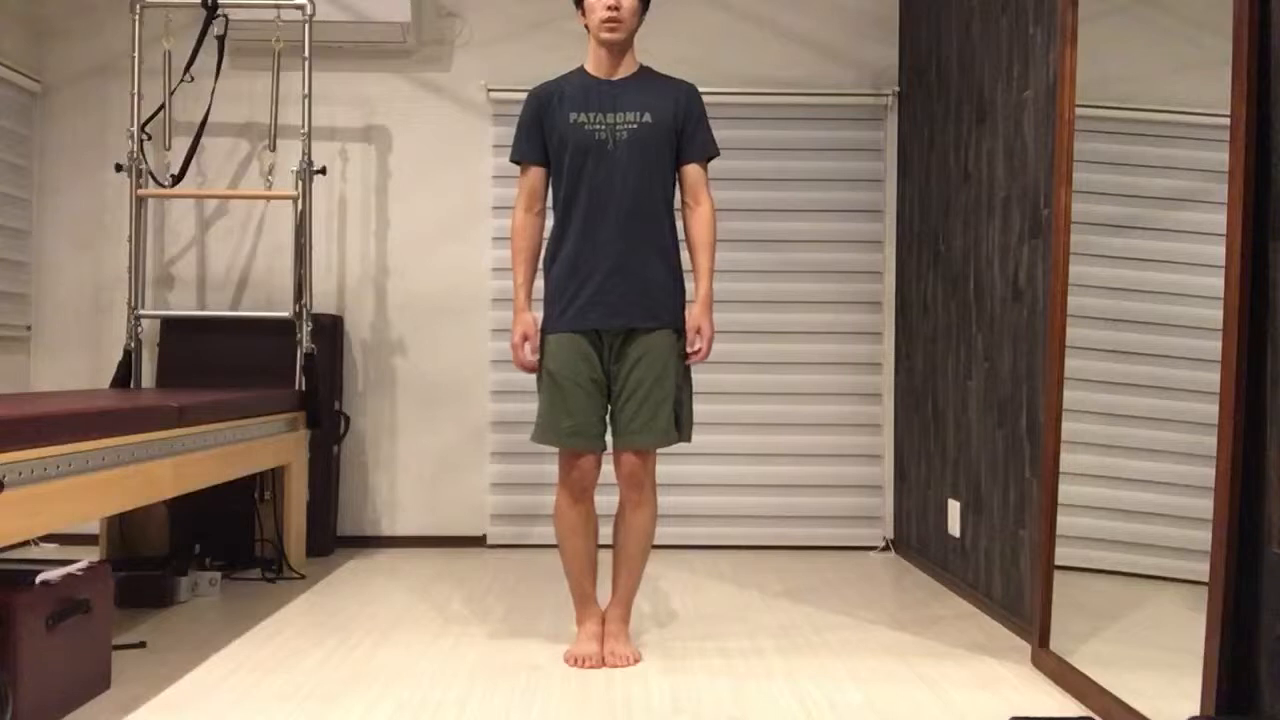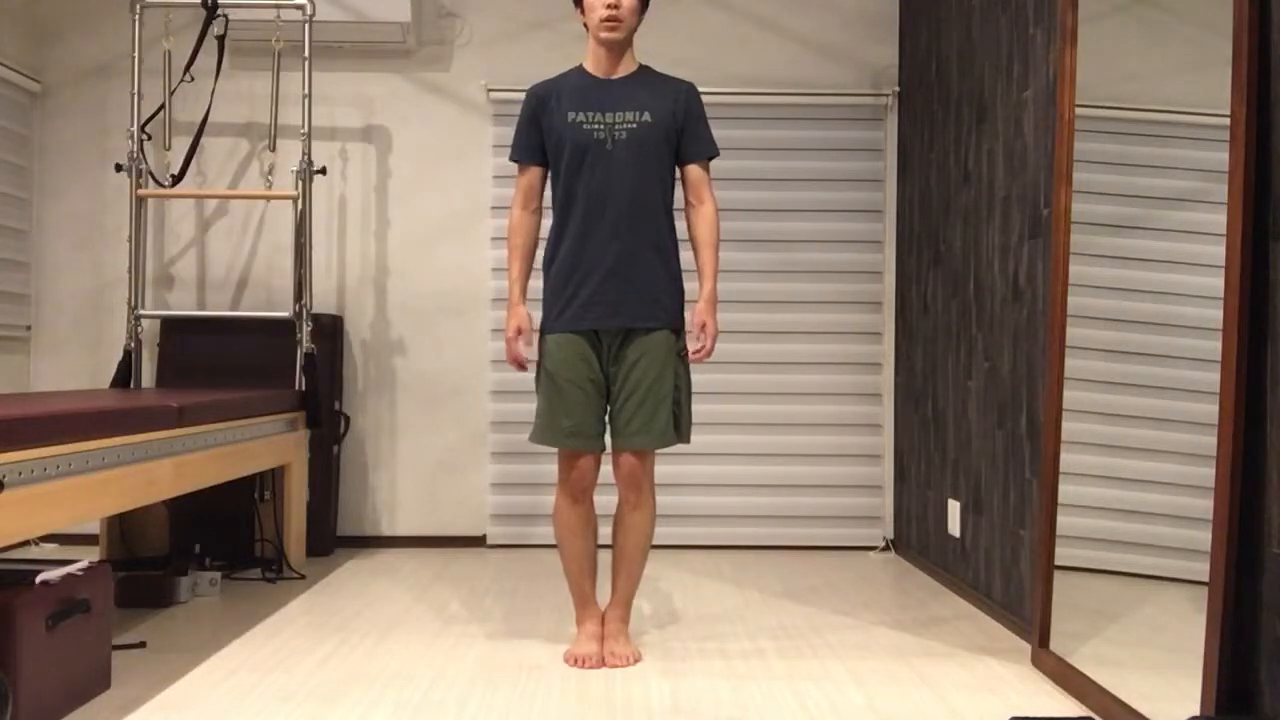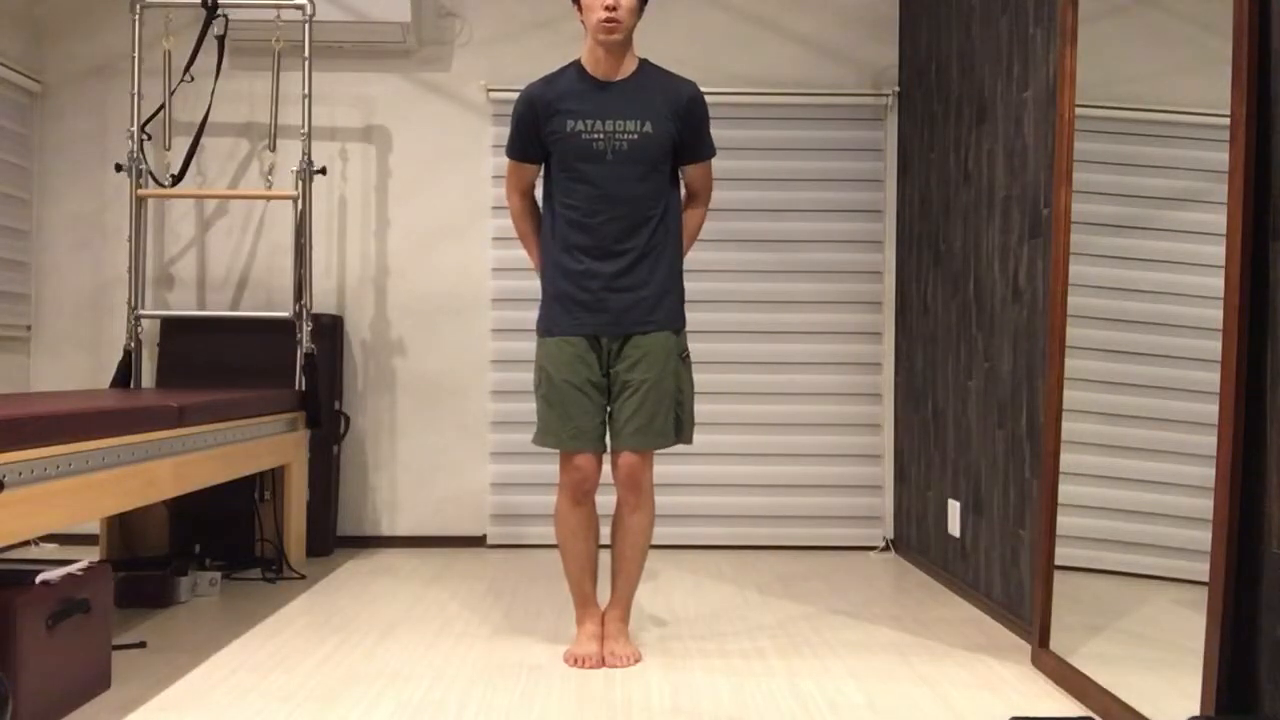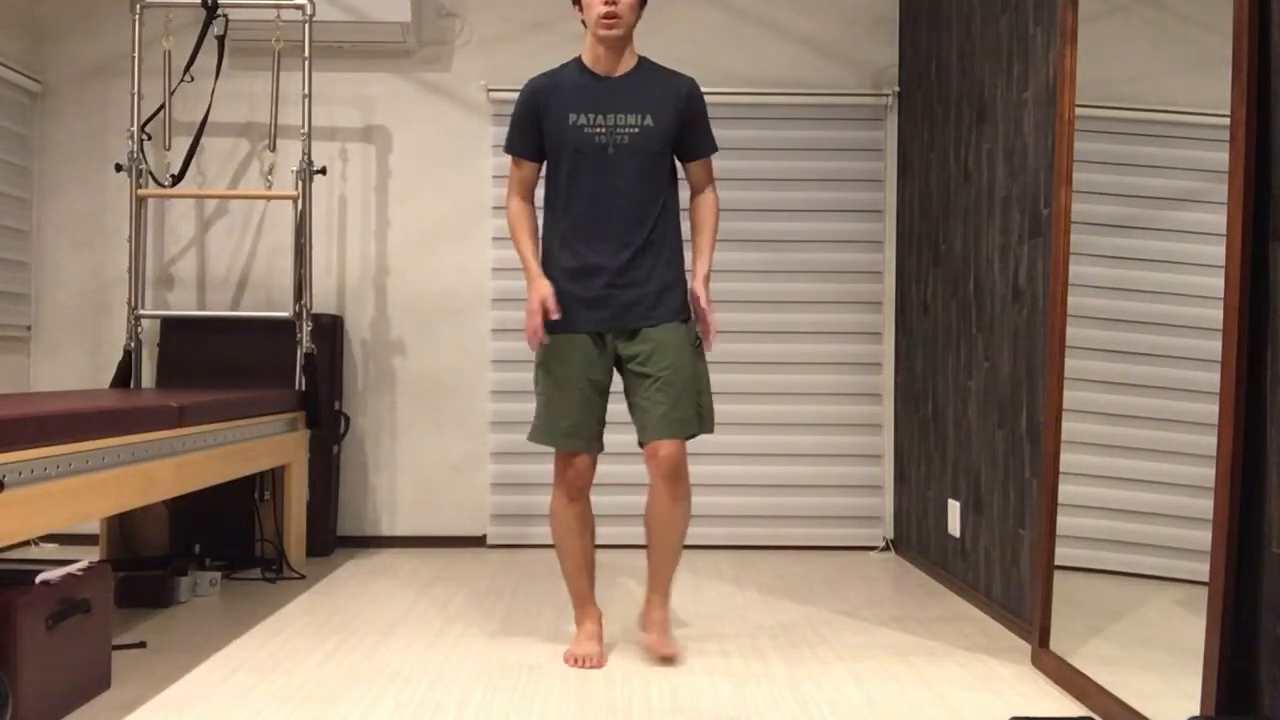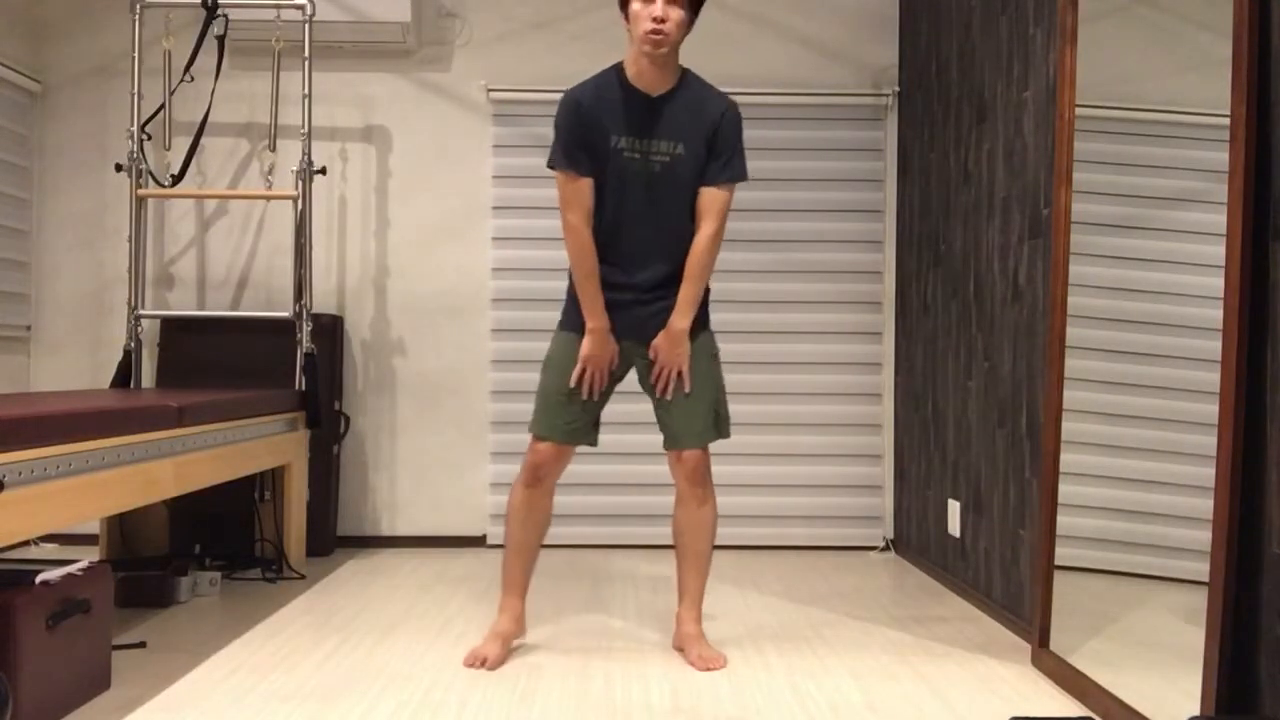
dt=1s
person 1, frame 1
left shoulder: (677, 99)
right shoulder: (548, 101)
left elbow: (698, 202)
right elbow: (528, 208)
left wrist: (702, 297)
right wrist: (522, 306)
left hip: (652, 316)
right hip: (569, 315)
left knee: (636, 471)
right knee: (576, 472)
left ankle: (619, 619)
right ankle: (586, 618)
person 1, frame 2
left shoulder: (676, 98)
right shoulder: (547, 99)
left elbow: (700, 201)
right elbow: (526, 206)
left wrist: (707, 295)
right wrist: (515, 301)
left hip: (651, 315)
right hip: (570, 314)
left knee: (635, 471)
right knee: (576, 472)
left ankle: (620, 619)
right ankle: (587, 618)
person 1, frame 3
left shoulder: (679, 99)
right shoulder: (542, 99)
left elbow: (698, 196)
right elbow: (519, 193)
left wrist: (659, 267)
right wrist: (552, 271)
left hip: (651, 320)
right hip: (568, 320)
left knee: (634, 472)
right knee: (578, 474)
left ankle: (619, 619)
right ankle: (586, 618)
person 1, frame 4
left shoulder: (676, 93)
right shoulder: (544, 94)
left elbow: (703, 189)
right elbow: (519, 195)
left wrist: (701, 272)
right wrist: (536, 277)
left hip: (659, 311)
right hip: (573, 311)
left knee: (669, 462)
right knee: (572, 471)
left ankle: (657, 607)
right ankle: (586, 618)
person 1, frame 5
left shoulder: (716, 114)
right shoulder: (584, 105)
left elbow: (709, 228)
right elbow: (577, 223)
left wrist: (678, 327)
right wrist: (597, 326)
left hip: (676, 317)
right hip: (591, 313)
left knee: (693, 466)
right knee: (542, 460)
left ankle: (689, 623)
right ankle: (510, 615)
